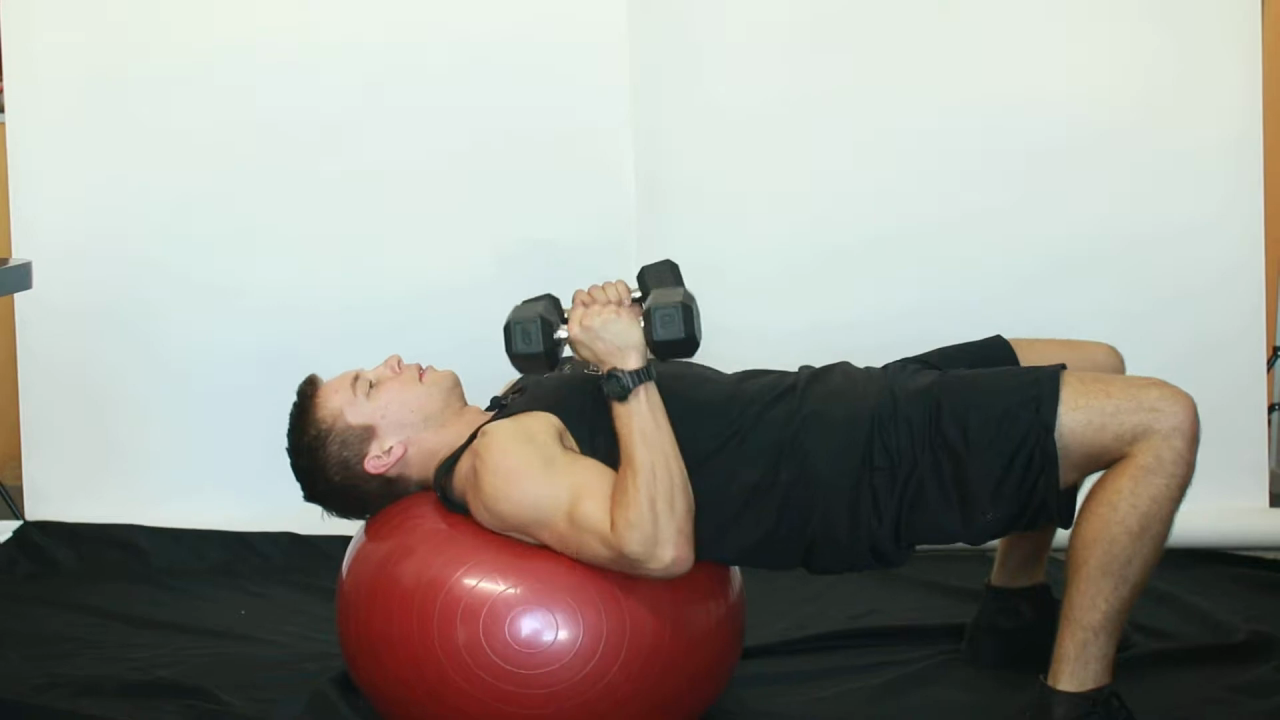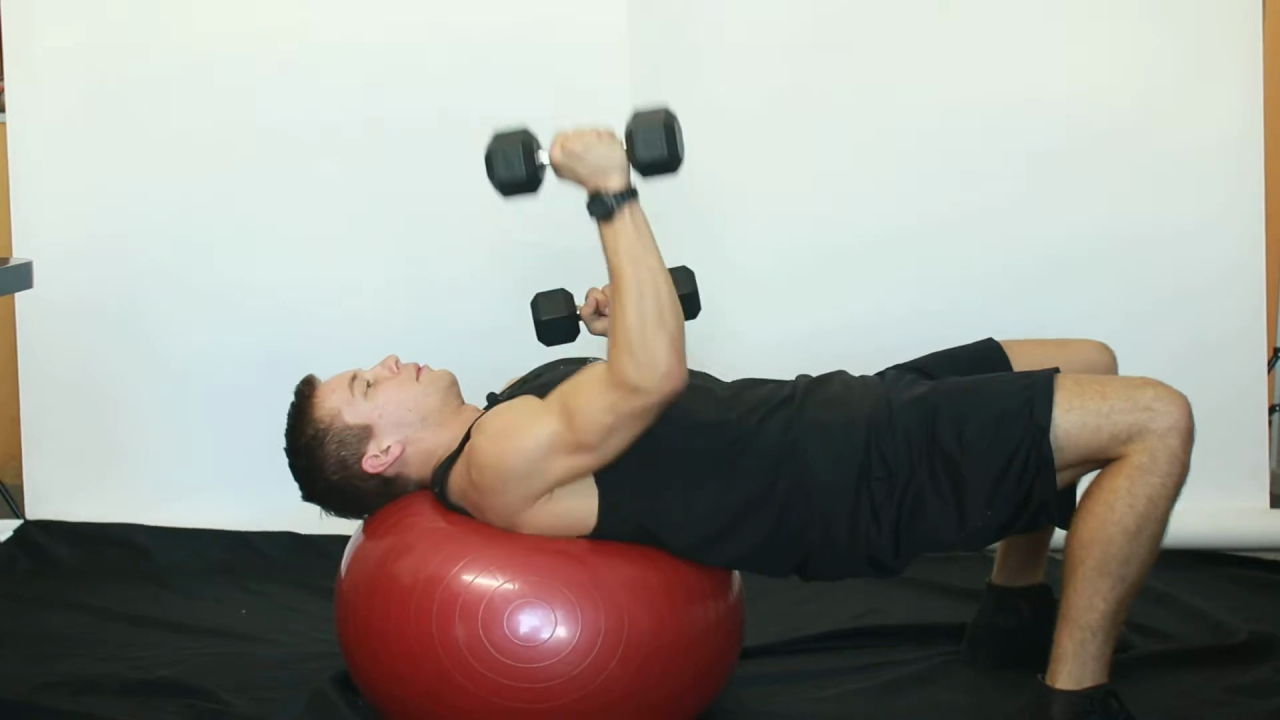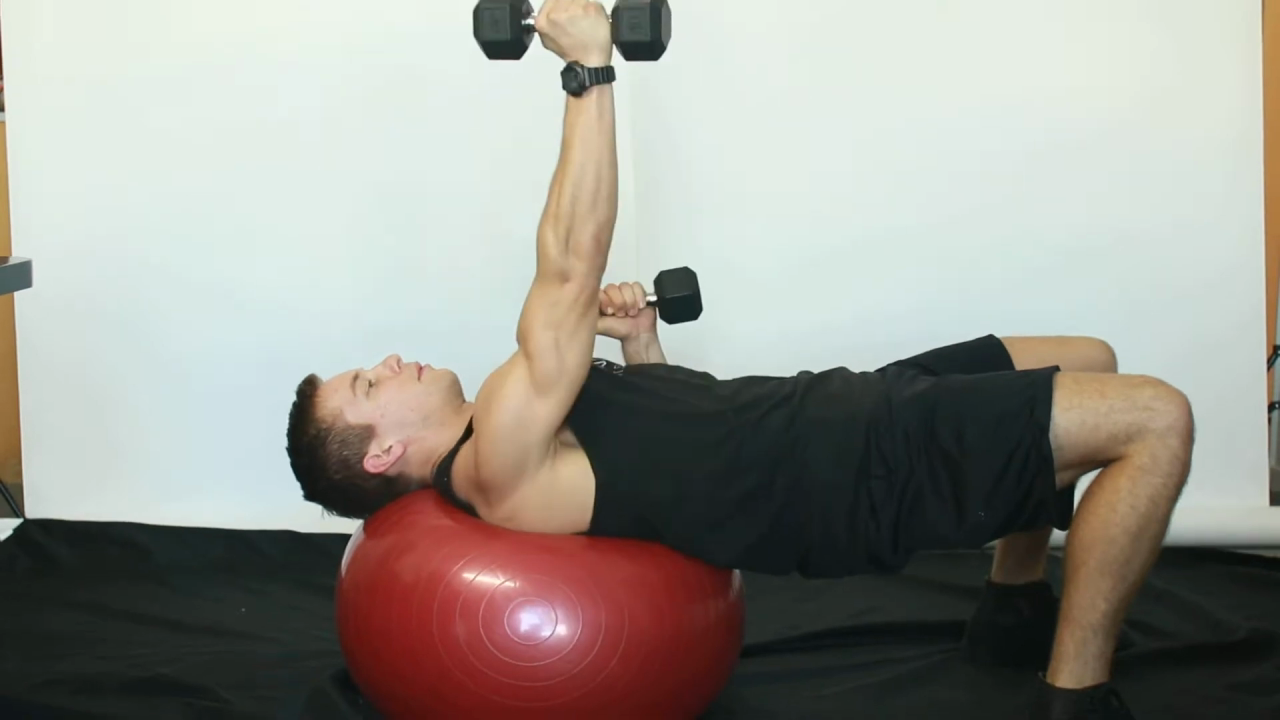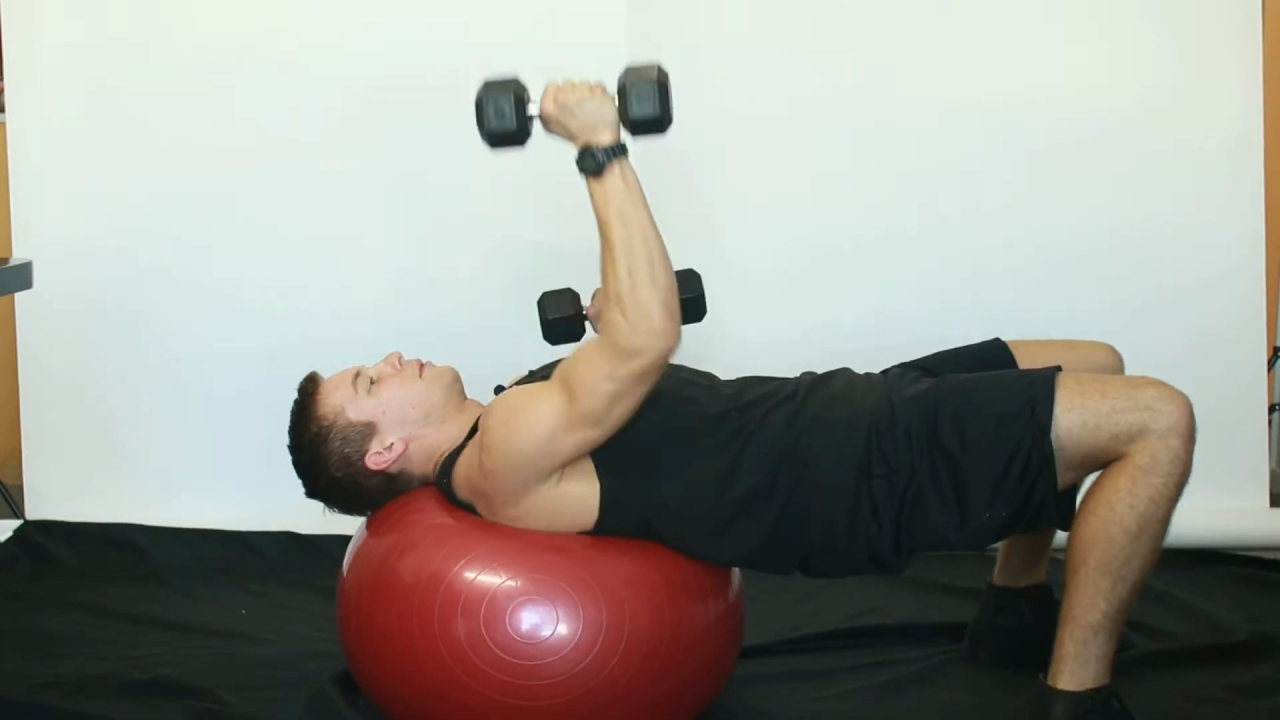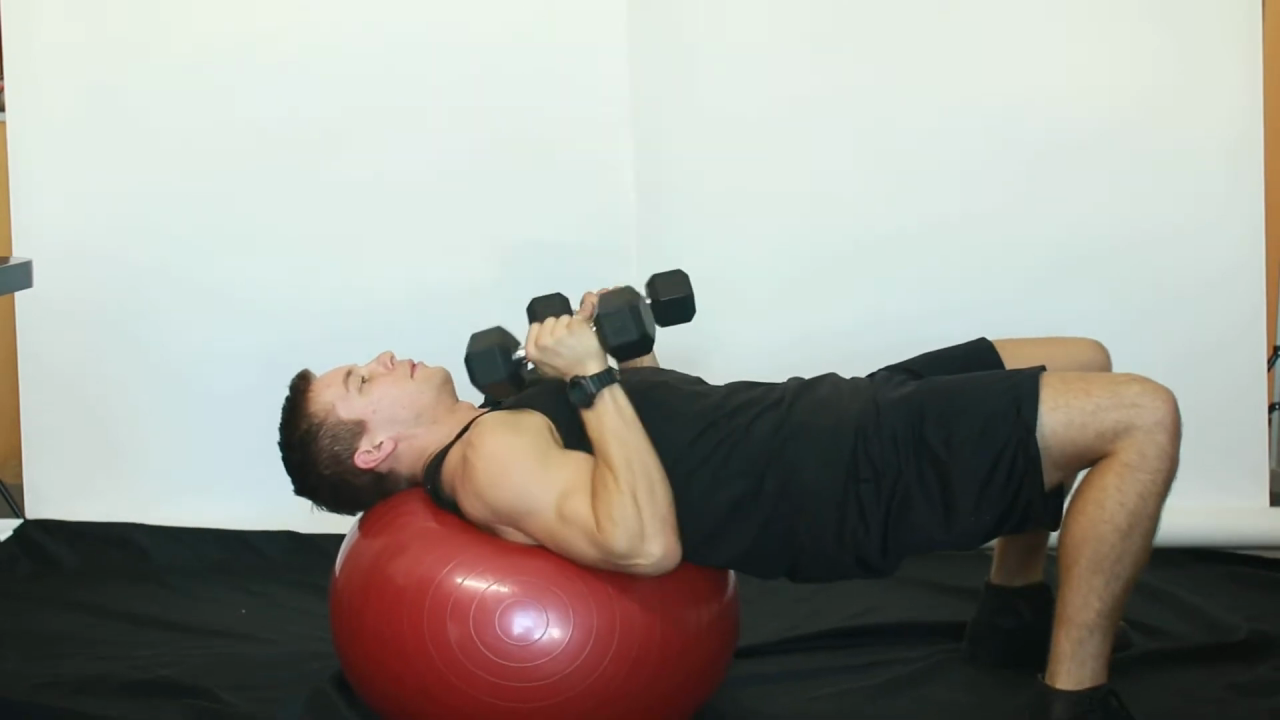
dt=0.4s
person 1, frame 1
left shoulder: (502, 429)
right shoulder: (497, 468)
right elbow: (661, 544)
left wrist: (624, 350)
right wrist: (629, 366)
left hip: (847, 415)
right hip: (857, 473)
left knee: (1098, 368)
right knee: (1162, 420)
left ankle: (1015, 611)
person 1, frame 2
left shoulder: (503, 433)
right shoulder: (501, 465)
right elbow: (657, 375)
left wrist: (631, 322)
right wrist: (612, 194)
left hip: (836, 420)
right hip: (852, 485)
left knee: (1088, 364)
right knee: (1153, 421)
left ankle: (1015, 612)
person 1, frame 3
left shoulder: (511, 435)
right shoulder: (499, 459)
right elbow: (569, 266)
left wrist: (640, 345)
left hip: (841, 418)
right hip: (854, 479)
left knee: (1089, 362)
right knee: (1155, 420)
left ankle: (1015, 609)
person 1, frame 4
left shoulder: (506, 430)
right shoulder: (502, 464)
right elbow: (647, 343)
left wrist: (620, 340)
right wrist: (602, 148)
left hip: (842, 421)
right hip: (853, 480)
left knee: (1096, 366)
right knee: (1156, 420)
left ankle: (1016, 611)
person 1, frame 5
left shoulder: (496, 427)
right shoulder: (487, 467)
right elbow: (648, 544)
left wrist: (615, 359)
right wrist: (594, 375)
left hip: (828, 421)
right hip: (843, 482)
left knee: (1083, 364)
right knee: (1141, 417)
left ankle: (1013, 610)
